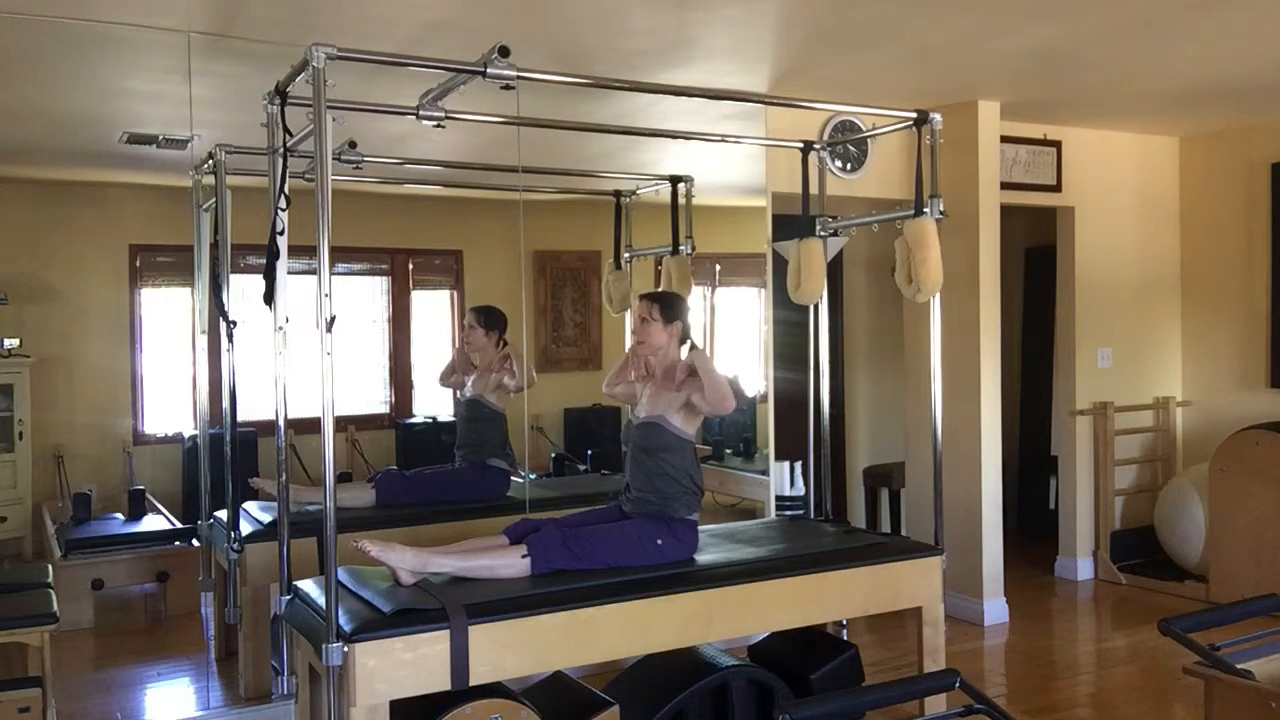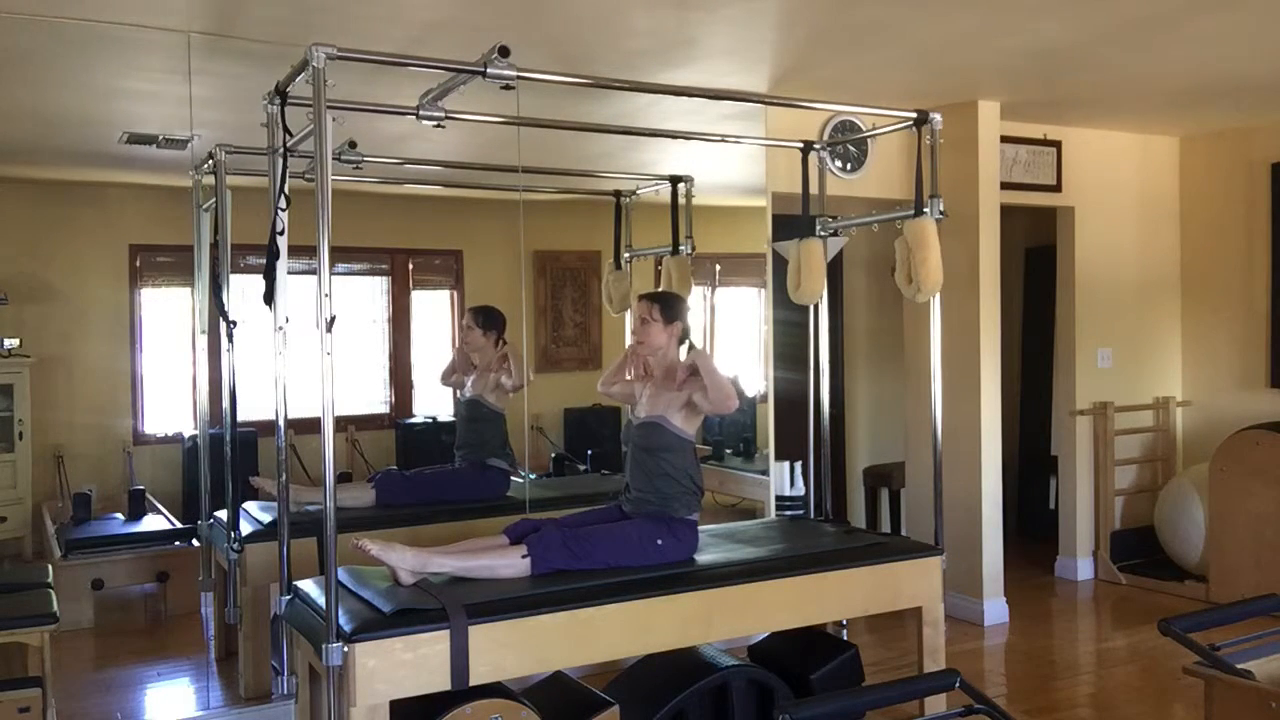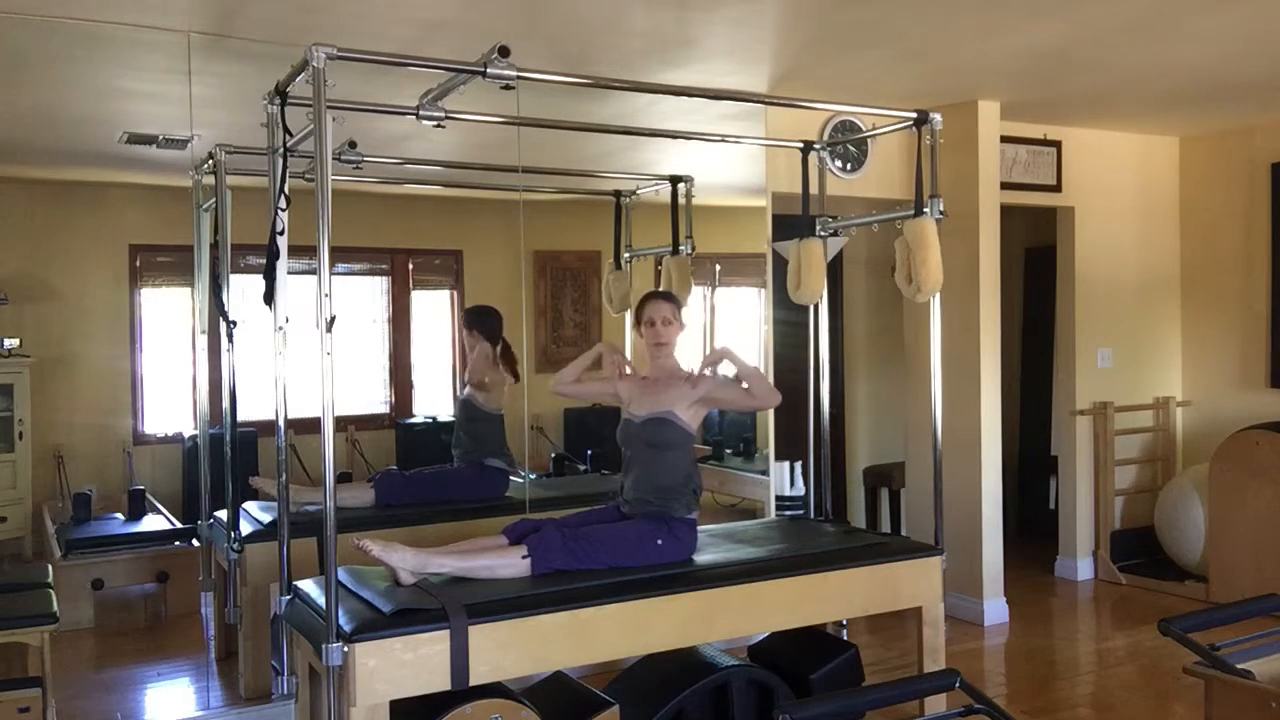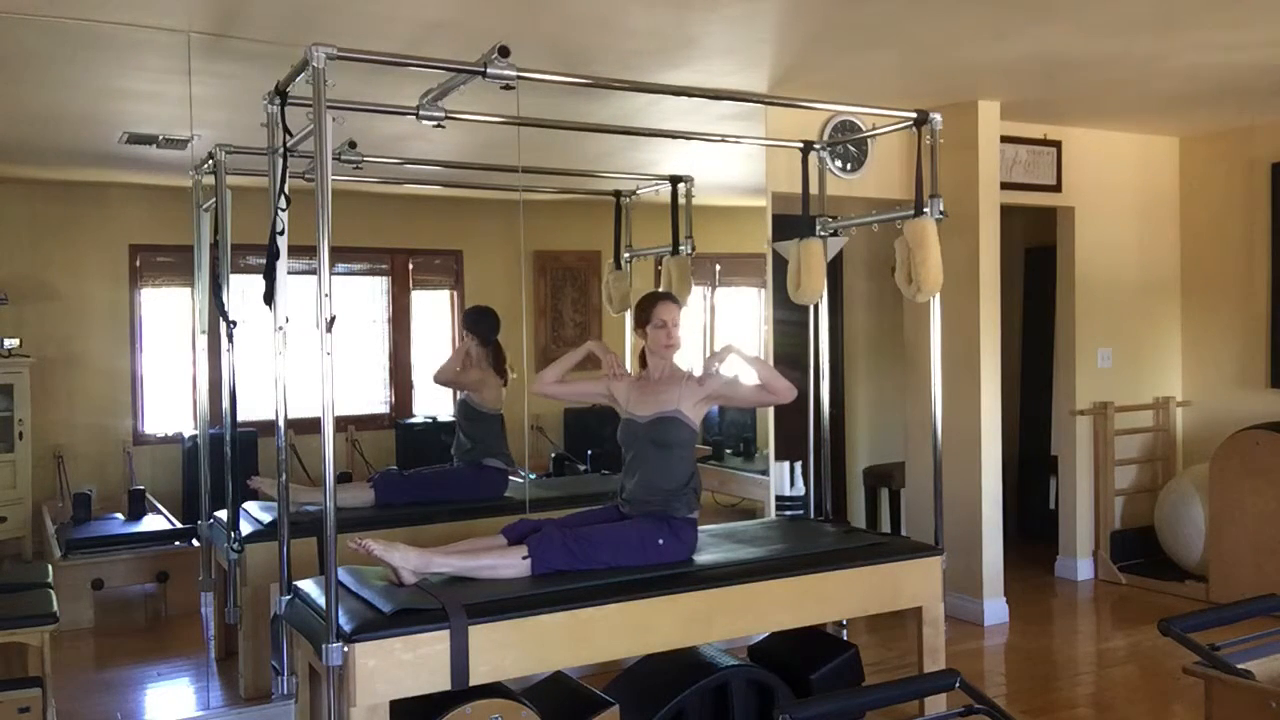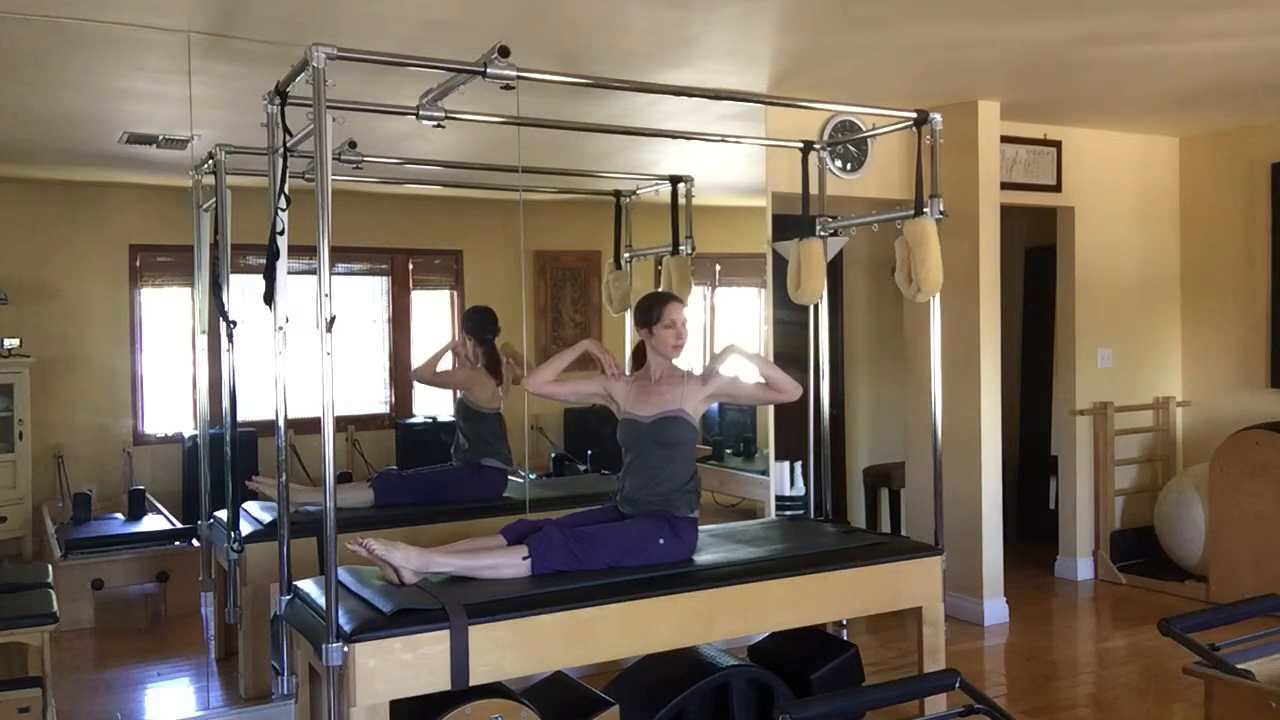
dt=0.4s
person 1, frame 1
left shoulder: (688, 389)
right shoulder: (646, 386)
left elbow: (724, 403)
right elbow: (610, 387)
left wrist: (699, 359)
right wrist: (632, 353)
left hip: (670, 529)
right hip: (632, 512)
left knee: (556, 548)
right knee: (532, 530)
left ankle: (422, 562)
right ankle: (420, 560)
person 1, frame 2
left shoulder: (688, 388)
right shoulder: (645, 387)
left elbow: (728, 404)
right elbow: (605, 386)
left wrist: (700, 359)
right wrist: (631, 354)
left hip: (669, 529)
right hip: (630, 513)
left knee: (555, 548)
right knee: (531, 529)
left ankle: (421, 563)
right ankle: (419, 561)
person 1, frame 3
left shoulder: (698, 387)
right shoulder: (628, 387)
left elbow: (769, 398)
right elbow: (560, 384)
left wrist: (729, 355)
right wrist: (599, 351)
left hip: (669, 529)
right hip: (627, 513)
left knee: (555, 548)
right knee: (531, 529)
left ankle: (424, 563)
right ankle: (419, 561)
person 1, frame 4
left shoulder: (699, 386)
right shoulder: (622, 387)
left elbow: (785, 393)
right elbow: (544, 385)
left wrist: (736, 352)
right wrist: (589, 348)
left hip: (671, 528)
right hip: (627, 513)
left knee: (556, 548)
right knee: (530, 530)
left ankle: (423, 563)
right ankle: (419, 561)
person 1, frame 5
left shoulder: (699, 386)
right shoulder: (618, 387)
left elbow: (790, 392)
right elbow: (536, 384)
left wrist: (739, 352)
right wrist: (585, 347)
left hip: (671, 527)
right hip: (625, 513)
left knee: (556, 548)
right knee: (530, 531)
left ankle: (423, 562)
right ankle: (417, 563)
person 2, frame 1
left shoulder: (500, 376)
right shoulder: (474, 376)
left elbow: (525, 381)
right elbow: (444, 380)
left wrist: (511, 351)
right wrist: (458, 355)
left hip: (489, 474)
right hip: (469, 469)
left knee: (402, 487)
right knee: (392, 479)
left ankle: (300, 496)
right ankle: (301, 494)
person 2, frame 2
left shoulder: (499, 376)
right shoulder: (473, 375)
left elbow: (519, 381)
right elbow: (445, 379)
left wrist: (509, 350)
right wrist: (460, 353)
left hip: (489, 474)
right hip: (469, 469)
left knee: (401, 487)
right knee: (390, 479)
left ankle: (299, 496)
right ankle: (301, 493)
person 2, frame 3
left shoulder: (489, 376)
right shoulder: (487, 372)
left elbow: (473, 378)
left wrist: (482, 350)
right wrist: (480, 351)
left hip: (486, 475)
right hip: (471, 468)
left knee: (399, 487)
right knee: (392, 479)
left ankle: (300, 495)
right ankle: (301, 493)
person 2, frame 4
left shoulder: (482, 376)
right shoulder: (493, 371)
left elbow: (442, 377)
left wrist: (462, 349)
left hip: (484, 475)
right hip: (476, 469)
left knee: (399, 486)
right knee: (393, 479)
left ankle: (297, 495)
right ankle: (301, 492)
person 2, frame 5
left shoulder: (473, 376)
right shoulder: (503, 372)
left elbow: (421, 374)
right elbow: (525, 372)
left wrist: (449, 348)
right wrist: (508, 352)
left hip: (483, 475)
right hip: (482, 470)
left knee: (397, 486)
right knee: (392, 480)
left ankle: (296, 496)
right ankle: (302, 491)
